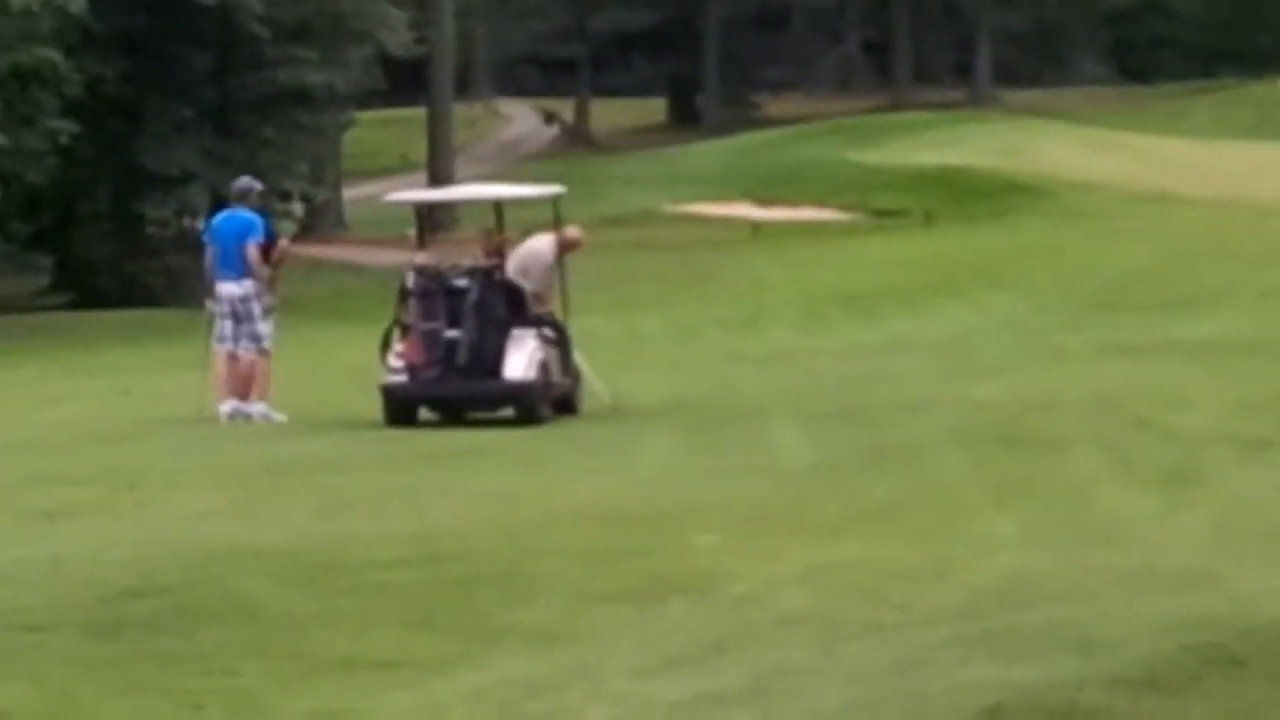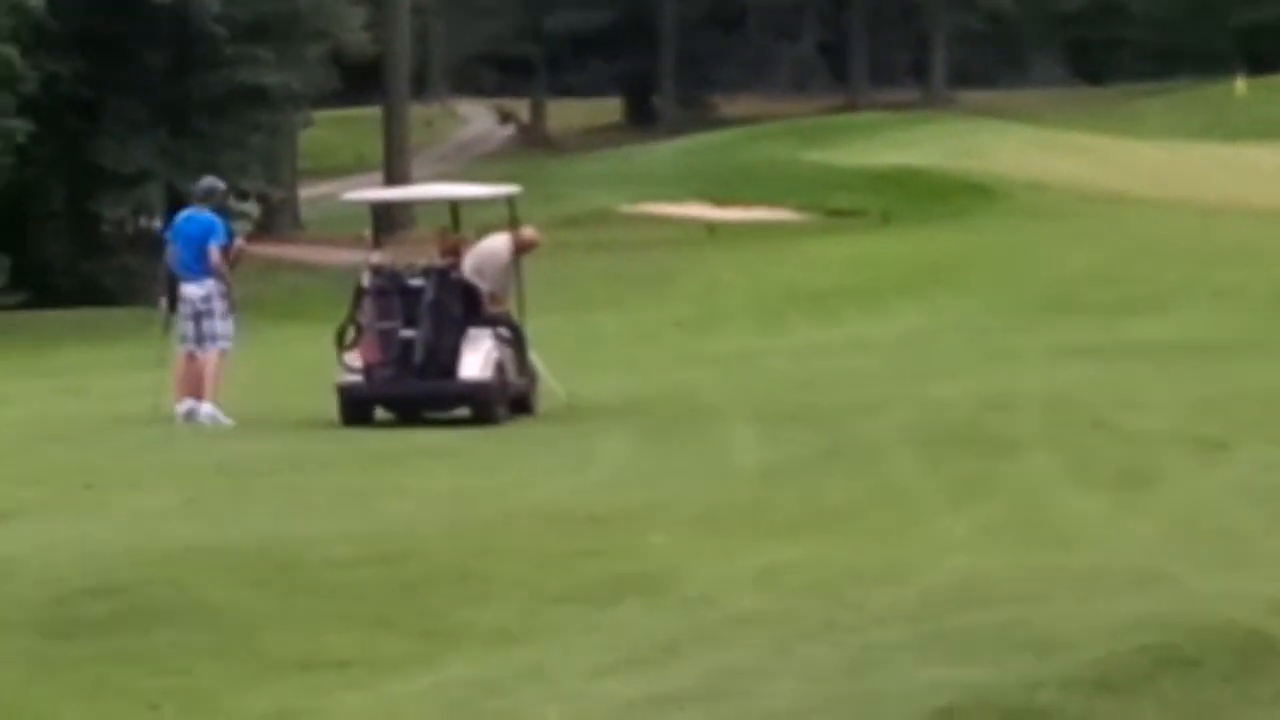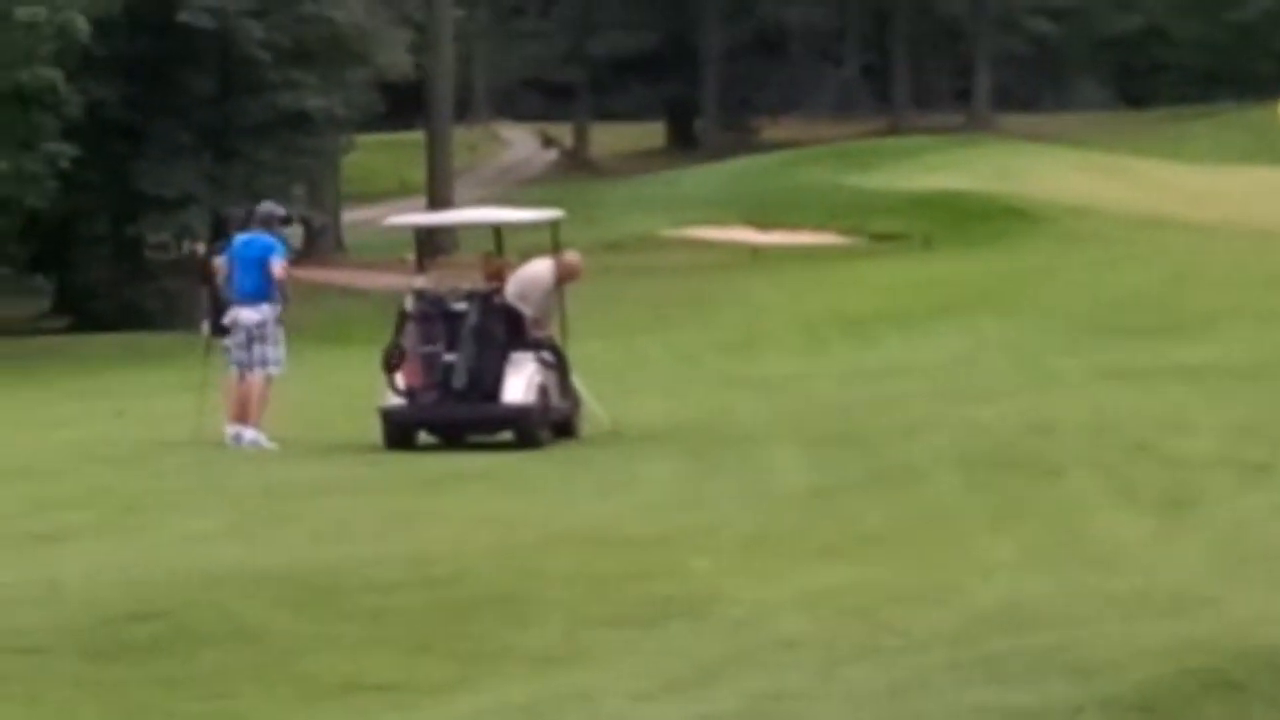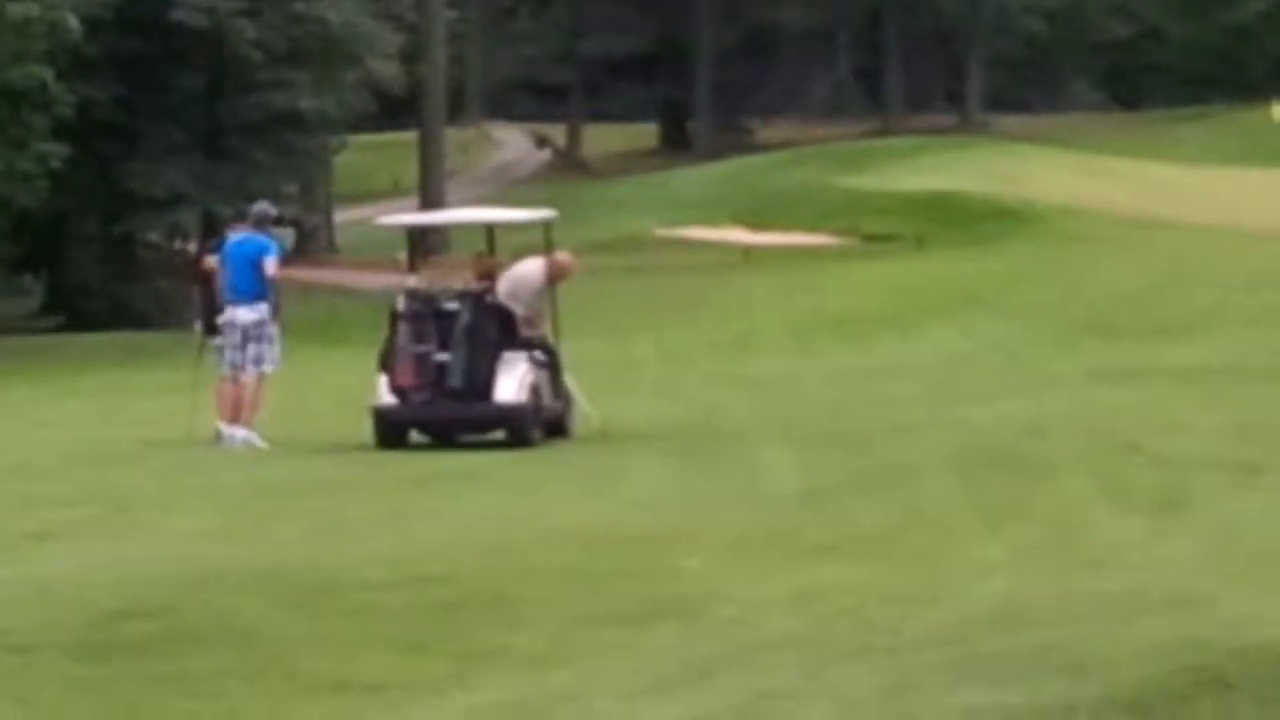
dt=0.4s
person 1, frame 1
left shoulder: (216, 221)
right shoulder: (253, 220)
left elbow: (209, 261)
right elbow: (254, 259)
left wrist: (215, 287)
right wrist: (267, 290)
left hip: (222, 288)
right hip: (247, 287)
left knee: (224, 348)
right knee: (261, 347)
left ankle: (227, 404)
right ankle: (259, 405)
person 1, frame 2
left shoulder: (179, 219)
right shoulder: (213, 222)
left elbow: (169, 257)
right elbow: (216, 261)
right wrist: (228, 286)
left hip: (185, 288)
right hip: (209, 287)
left knee: (186, 348)
right knee: (215, 347)
left ankle: (184, 404)
right ankle: (207, 406)
person 1, frame 3
left shoulder: (236, 241)
right shoulder: (273, 244)
left elbow: (221, 276)
right elbow: (279, 275)
right wrist: (282, 299)
left hip: (239, 311)
right hip: (263, 311)
left knee: (239, 372)
right knee: (263, 372)
left ankle: (233, 428)
right ankle: (252, 431)
person 1, frame 4
left shoulder: (230, 242)
right shoulder: (267, 244)
left elbow: (218, 277)
right elbow: (270, 274)
right wrist: (275, 302)
left hip: (232, 311)
right hip: (258, 311)
left knee: (232, 372)
right knee: (255, 372)
left ankle: (227, 428)
right ankle: (244, 430)
